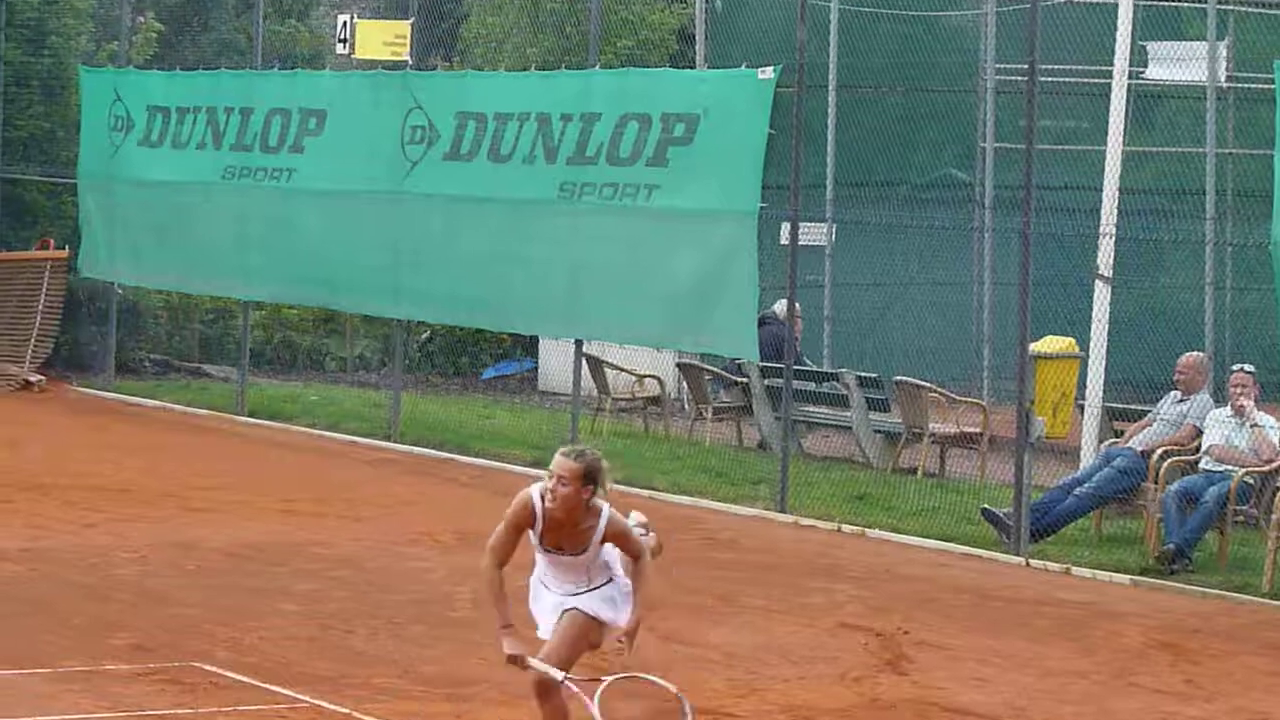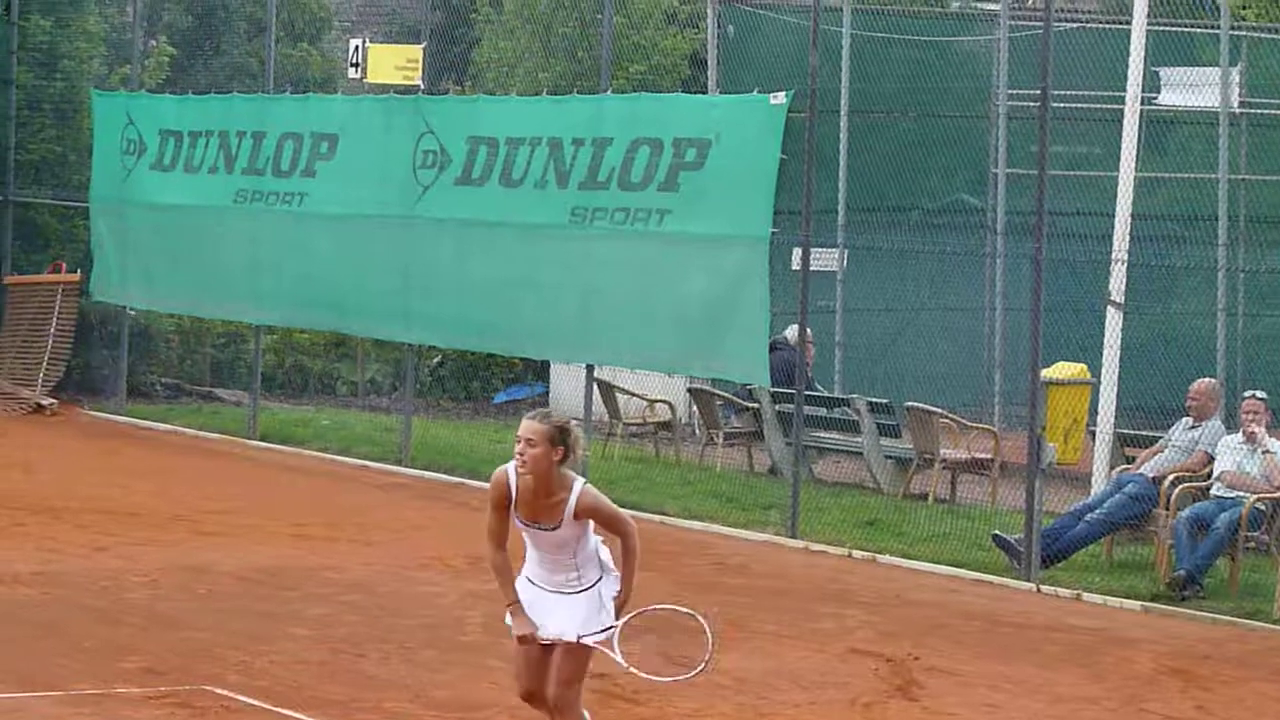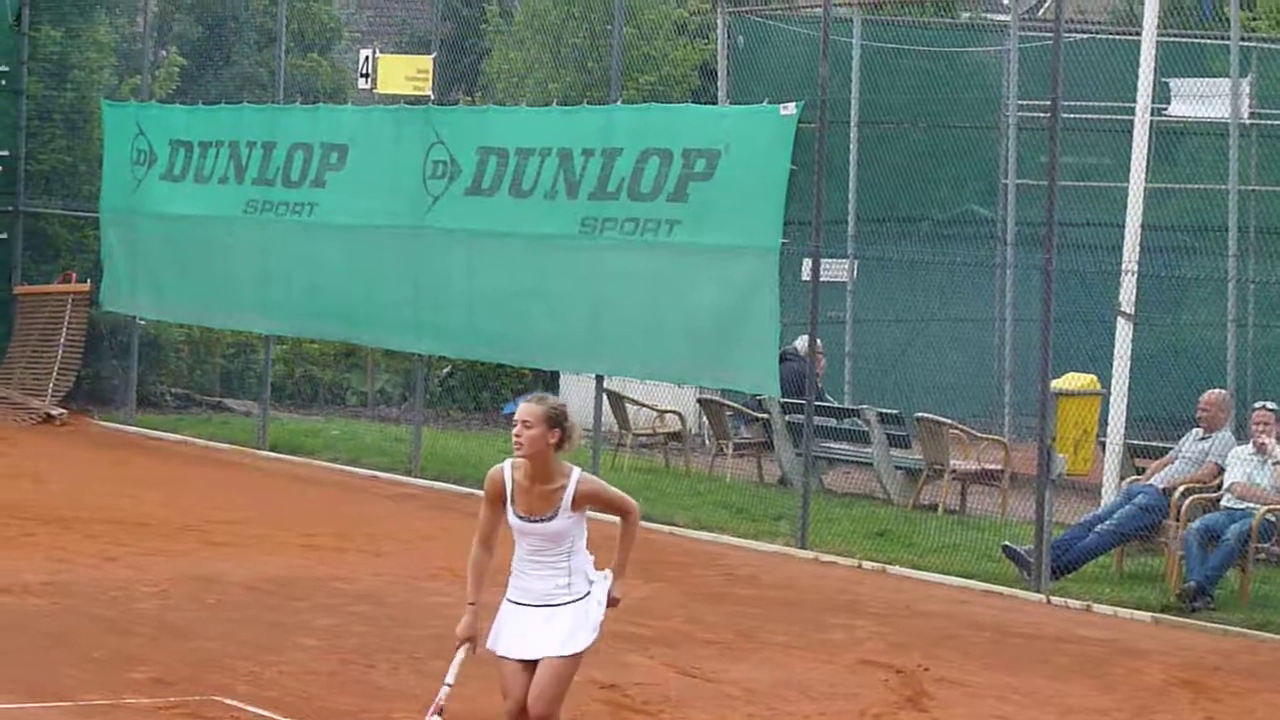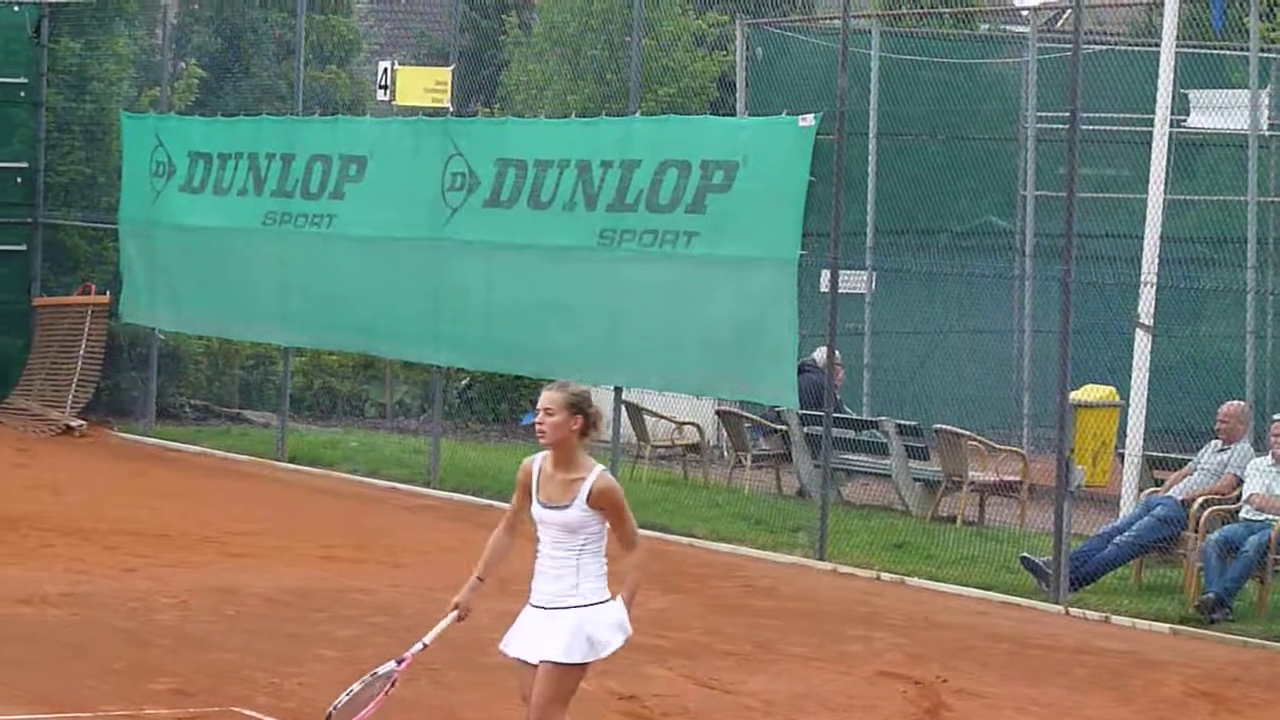
dt=0.3s
person 1, frame 1
left shoulder: (605, 521)
right shoulder: (529, 502)
left elbow: (638, 556)
right elbow: (492, 564)
left wrist: (635, 616)
right wrist: (507, 632)
left hip: (593, 591)
right hip: (550, 589)
left knee: (545, 680)
right knee: (588, 640)
person 1, frame 2
left shoulder: (582, 498)
right shoulder: (503, 480)
left elbow: (627, 532)
right elbow: (497, 549)
left wrist: (624, 593)
right wrist: (517, 614)
left hip: (581, 594)
right hip: (536, 588)
right knee: (528, 689)
person 1, frame 3
left shoulder: (580, 486)
right shoulder: (500, 478)
left elbow: (630, 511)
right elbow: (482, 546)
left wrist: (617, 579)
right wrist: (470, 611)
left hip: (569, 608)
right hip: (519, 607)
person 1, frame 4
left shoulder: (599, 484)
right shoulder: (531, 468)
left elbow: (633, 548)
right elbow: (508, 531)
left wrist: (621, 611)
right wrist: (474, 584)
left hip: (578, 614)
right hip: (540, 609)
person 2, frame 1
left shoulder: (1202, 402)
right shoulder: (1172, 396)
left elbow: (1184, 438)
left wrist: (1146, 448)
right wrist: (1121, 444)
left hip: (1144, 461)
right hip: (1123, 451)
left knee: (1087, 492)
right knee: (1070, 484)
left ankle: (1031, 531)
person 2, frame 2
left shoulder: (1214, 429)
right shoulder: (1183, 423)
left elbow: (1196, 464)
left wrist: (1157, 474)
right wrist: (1132, 471)
left hip: (1155, 488)
right hip: (1134, 477)
left knee: (1099, 518)
right knee: (1082, 510)
left ankle: (1042, 556)
person 2, frame 3
left shoulder: (1224, 440)
right shoulder: (1194, 434)
left elbow: (1206, 475)
left wrist: (1168, 485)
right wrist: (1142, 481)
left hip: (1165, 498)
right hip: (1146, 489)
left knee: (1108, 529)
right knee: (1092, 521)
left ankle: (1053, 568)
person 2, frame 4
left shoulder: (1242, 451)
right shoulder: (1212, 445)
left elbow: (1225, 487)
left wrist: (1186, 497)
right wrist: (1160, 493)
left hip: (1183, 510)
right hip: (1164, 500)
left knee: (1127, 541)
right knee: (1111, 532)
left ankle: (1071, 579)
person 3, frame 1
right shoulder: (1216, 415)
right elbow: (1215, 453)
left wrist: (1252, 419)
right wrist: (1253, 461)
left hip: (1240, 482)
right hip: (1208, 475)
left knee: (1212, 497)
right knee: (1173, 491)
left ankle: (1176, 549)
right ankle: (1179, 555)
person 3, frame 2
right shoulder: (1228, 442)
right elbow: (1227, 479)
right wrist: (1263, 487)
left hip: (1252, 508)
right hip: (1219, 500)
left knee: (1224, 523)
right knee: (1184, 518)
left ankle: (1188, 575)
right ankle: (1190, 580)
person 3, frame 3
right shoulder: (1238, 453)
right elbow: (1237, 490)
left hip: (1262, 519)
right hip: (1230, 512)
left knee: (1234, 534)
right knee: (1195, 529)
left ankle: (1198, 586)
right ankle: (1201, 592)
person 3, frame 4
right shoulder: (1257, 464)
right elbow: (1256, 502)
right hip: (1249, 523)
left knee: (1253, 545)
right knee: (1214, 541)
left ankle: (1216, 597)
right ankle: (1220, 604)
